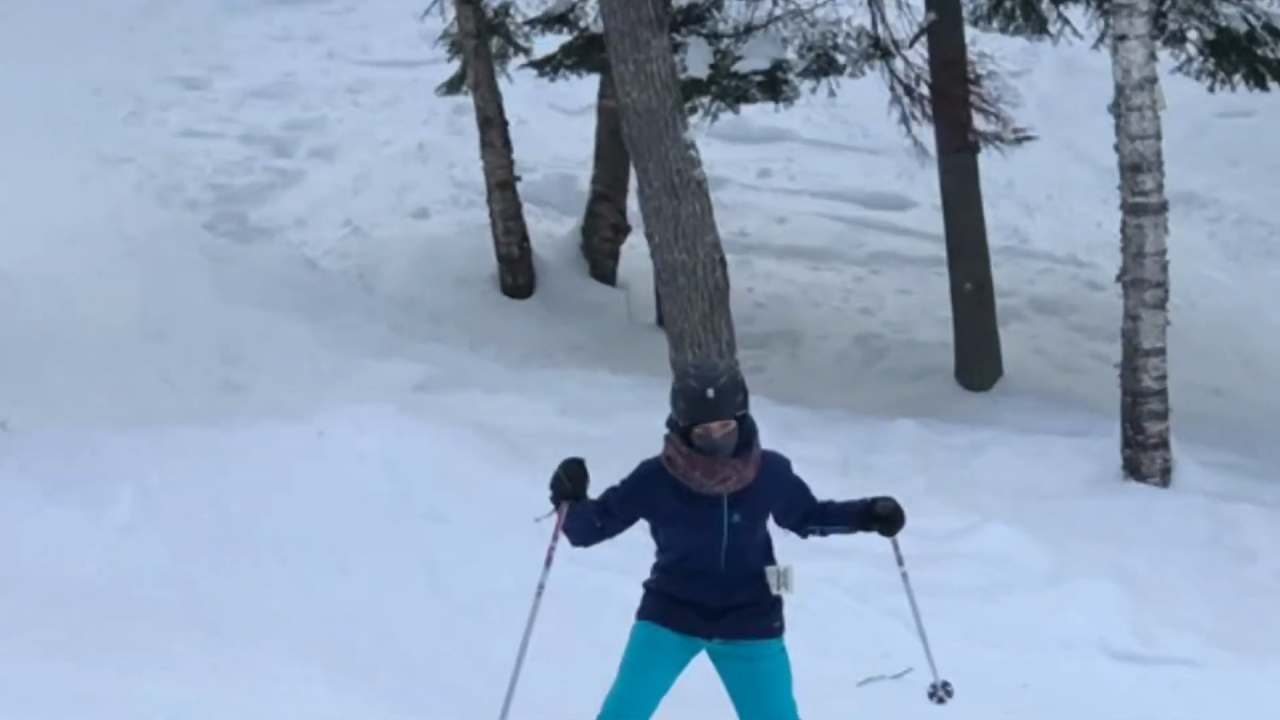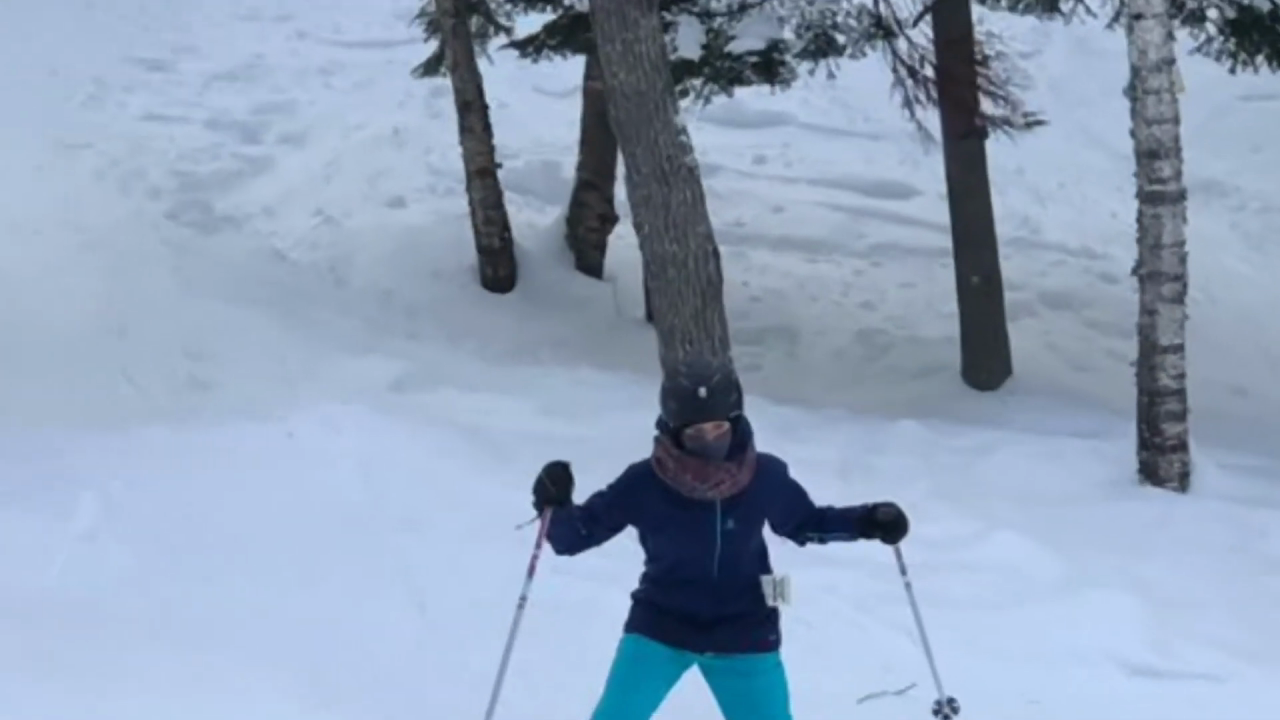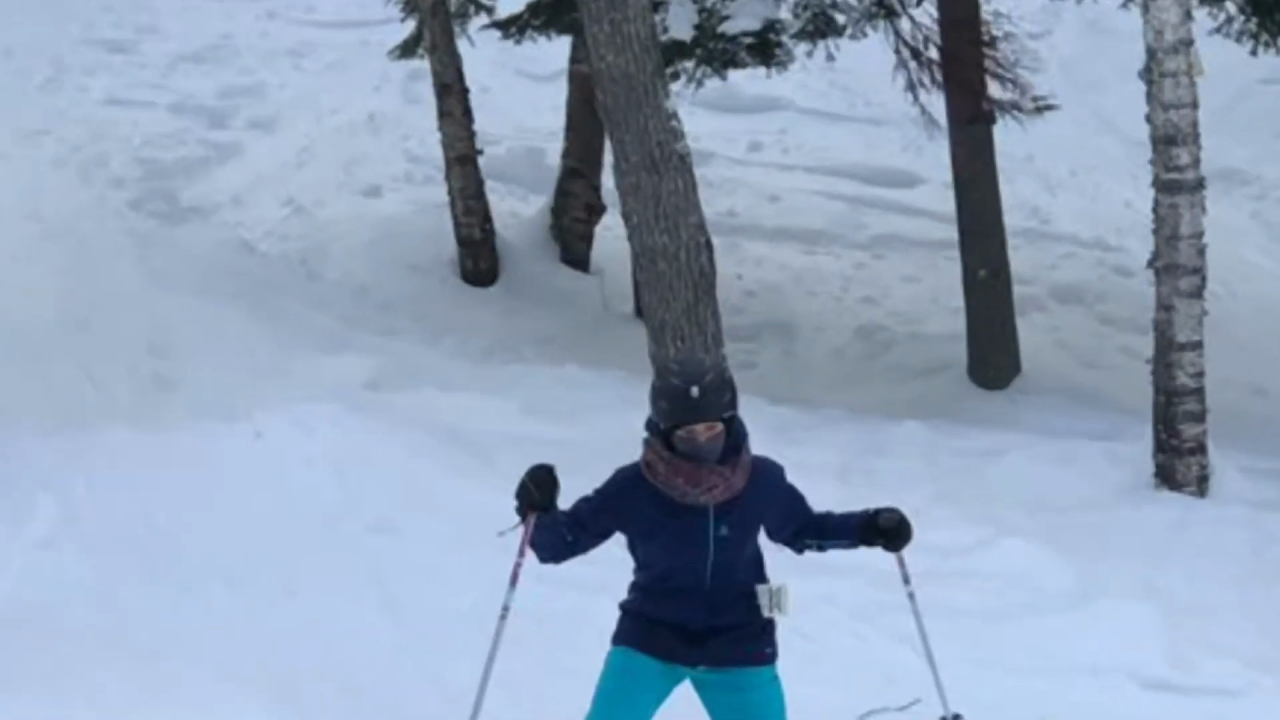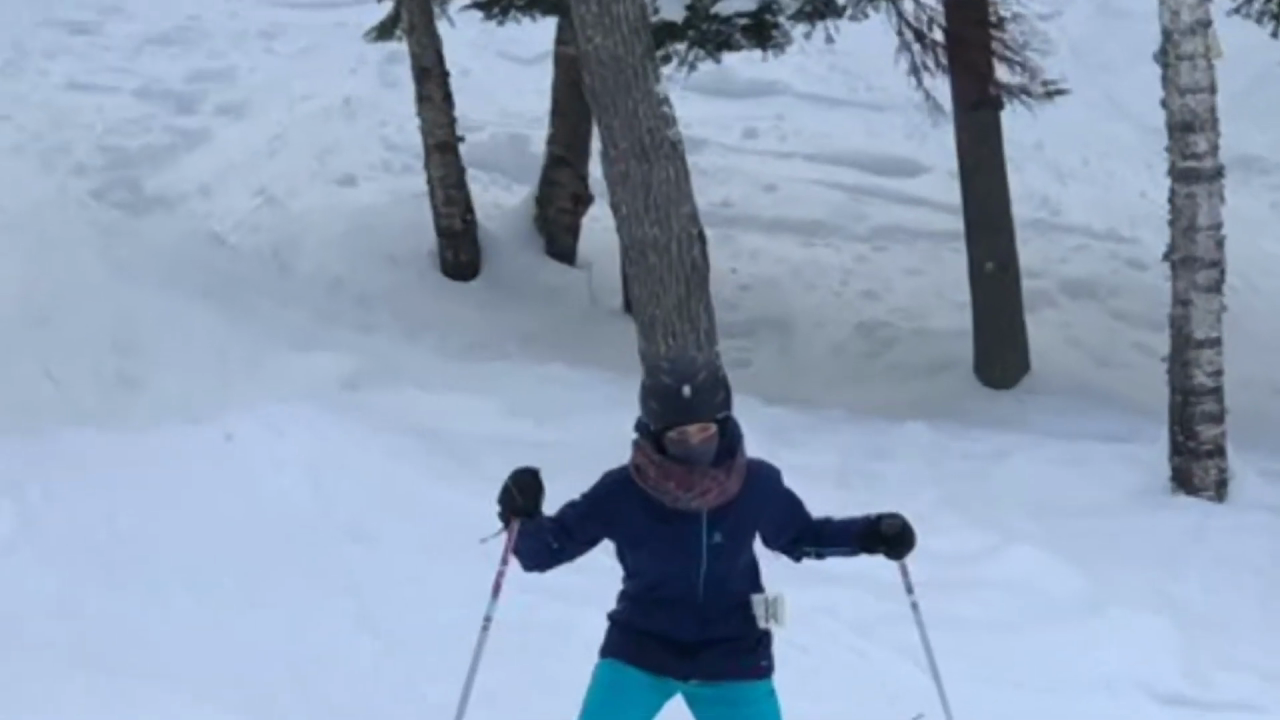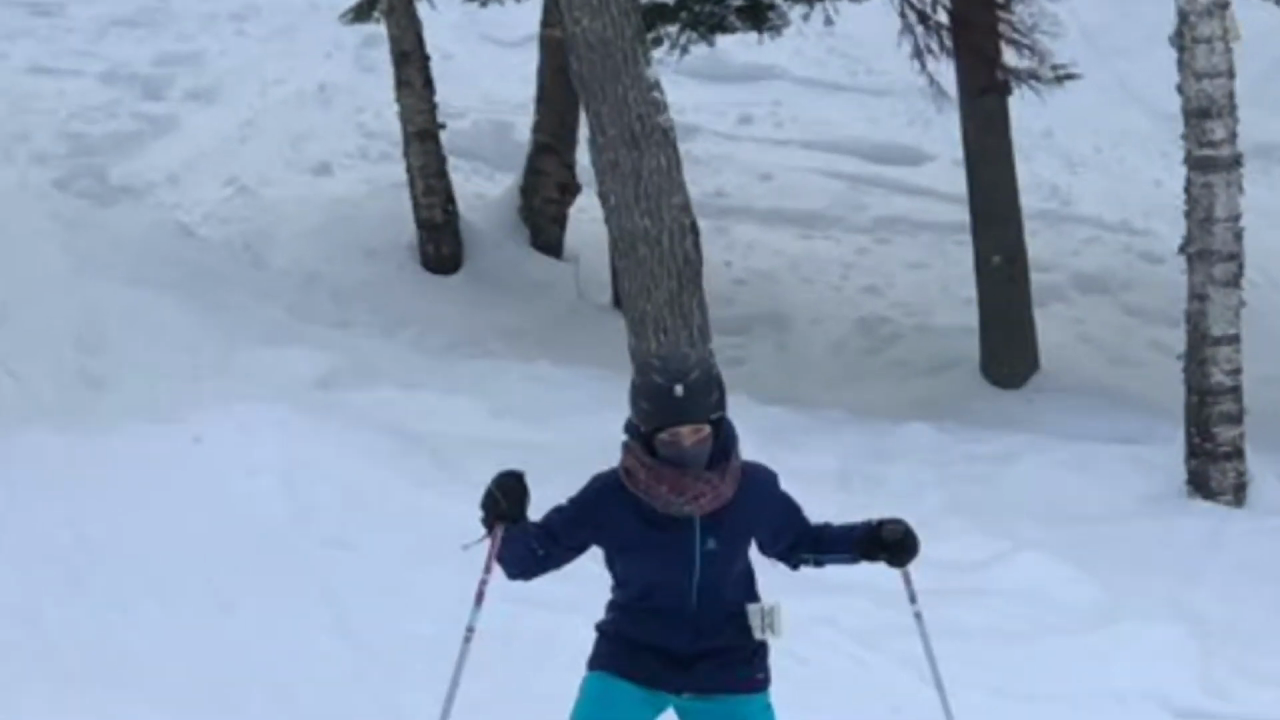
dt=0.2s
person 1, frame 1
left shoulder: (769, 473)
right shoulder: (657, 479)
left elbow: (808, 516)
right elbow: (596, 524)
left wrist: (867, 515)
right wrist: (572, 502)
left hip: (749, 624)
right hip: (671, 617)
person 1, frame 2
left shoulder: (765, 477)
right shoulder: (645, 483)
left elbow: (806, 522)
right elbow: (582, 530)
left wrist: (868, 521)
right wrist: (556, 509)
left hip: (743, 636)
right hip: (660, 629)
person 1, frame 3
left shoulder: (760, 481)
right shoulder: (635, 488)
left elbow: (804, 529)
right elbow: (569, 537)
left wrist: (870, 527)
right wrist: (540, 514)
left hip: (738, 648)
right hip: (650, 641)
person 1, frame 4
left shoulder: (756, 485)
right shoulder: (623, 492)
left elbow: (802, 536)
right elbow: (553, 543)
left wrist: (871, 534)
right wrist: (524, 521)
left hip: (732, 659)
right hip: (640, 653)
person 1, frame 5
left shoulder: (752, 489)
right shoulder: (612, 497)
left elbow: (800, 541)
right elbow: (539, 550)
left wrist: (872, 541)
right wrist: (509, 526)
left hip: (727, 671)
right hip: (630, 665)
